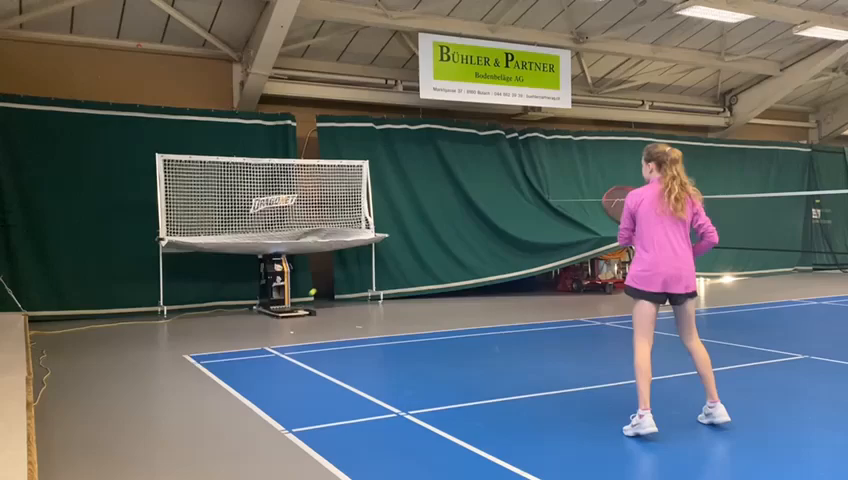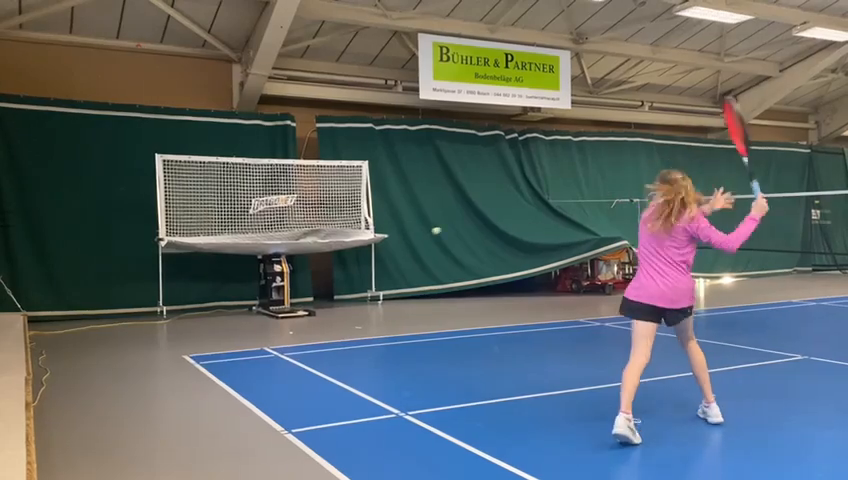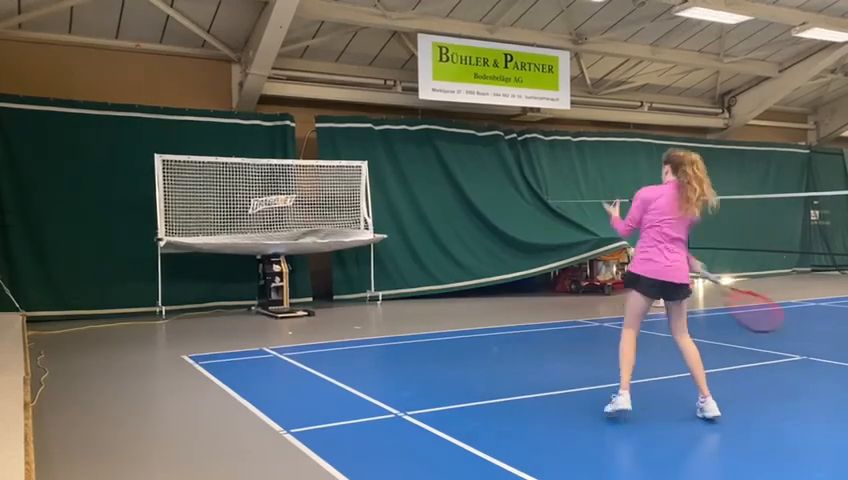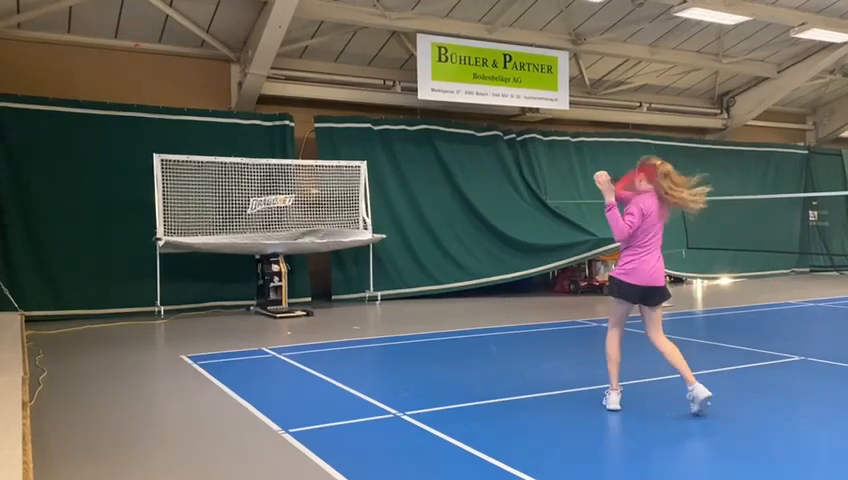
dt=0.3s
person 1, frame 1
left shoulder: (636, 197)
right shoulder: (689, 196)
left elbow: (624, 240)
right elbow: (710, 239)
left hip: (646, 277)
right hip: (681, 277)
left knee: (642, 344)
right knee: (691, 339)
left ankle: (644, 415)
right ankle: (714, 405)
person 1, frame 2
left shoulder: (647, 217)
right shoulder: (692, 219)
right elbow: (729, 245)
left wrist: (705, 208)
right wrist: (755, 215)
left hip: (643, 295)
right hip: (678, 295)
left knee: (638, 358)
right knee: (689, 344)
left ankle: (624, 416)
right ankle: (710, 405)
person 1, frame 3
left shoulder: (647, 194)
right shoulder: (692, 203)
left elbow: (625, 231)
left wrist: (614, 216)
right wrist: (690, 261)
left hip: (647, 271)
right hip: (676, 274)
left knee: (629, 332)
right knee: (682, 336)
left ankle: (623, 394)
right ankle: (706, 400)
person 1, frame 4
left shoulder: (640, 203)
right shoulder: (657, 200)
left elbow: (621, 234)
right elbow: (624, 195)
left wrist: (609, 202)
right wrist: (608, 185)
left hip: (629, 275)
right hip: (654, 277)
left knee: (615, 331)
right knee: (657, 337)
left ankle: (614, 393)
right ankle: (694, 386)
